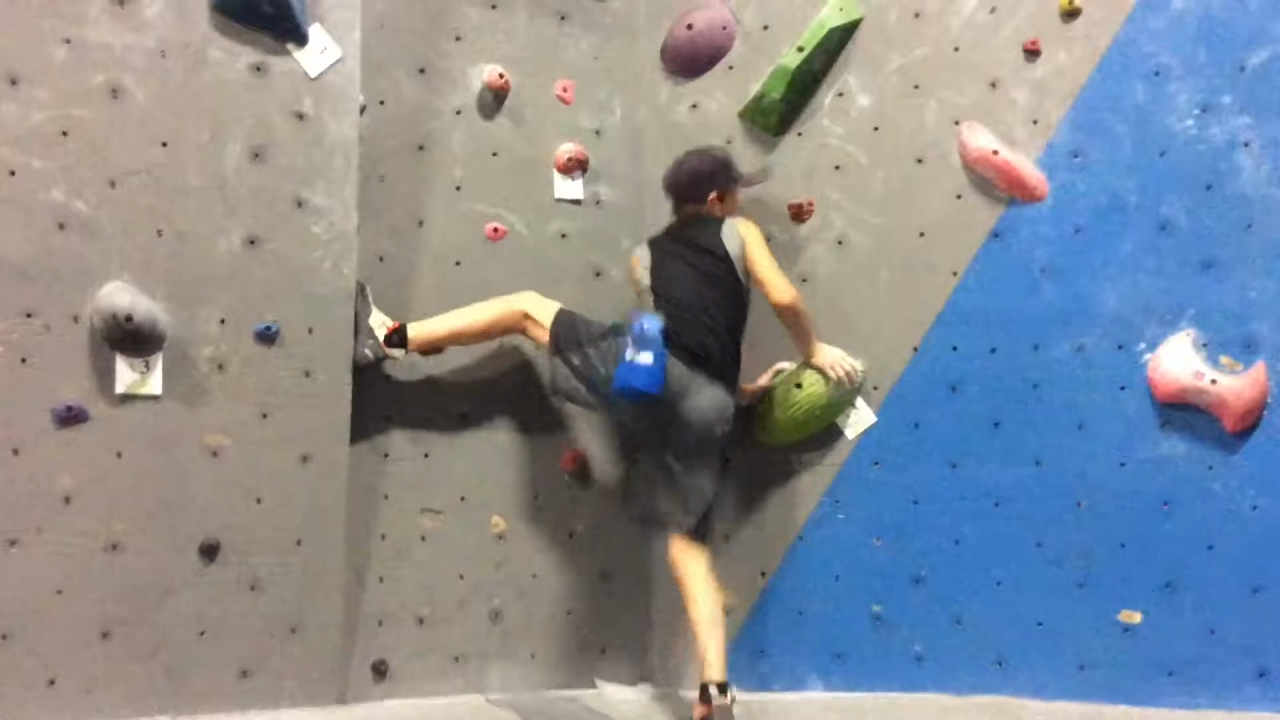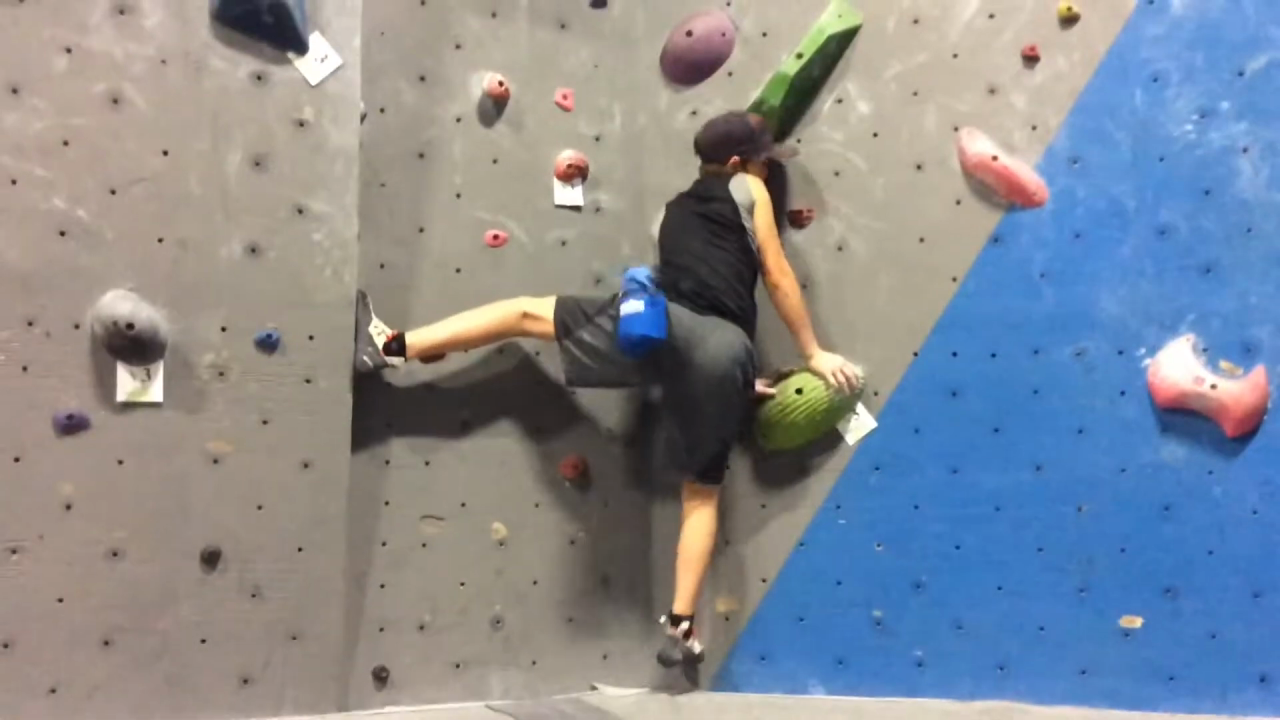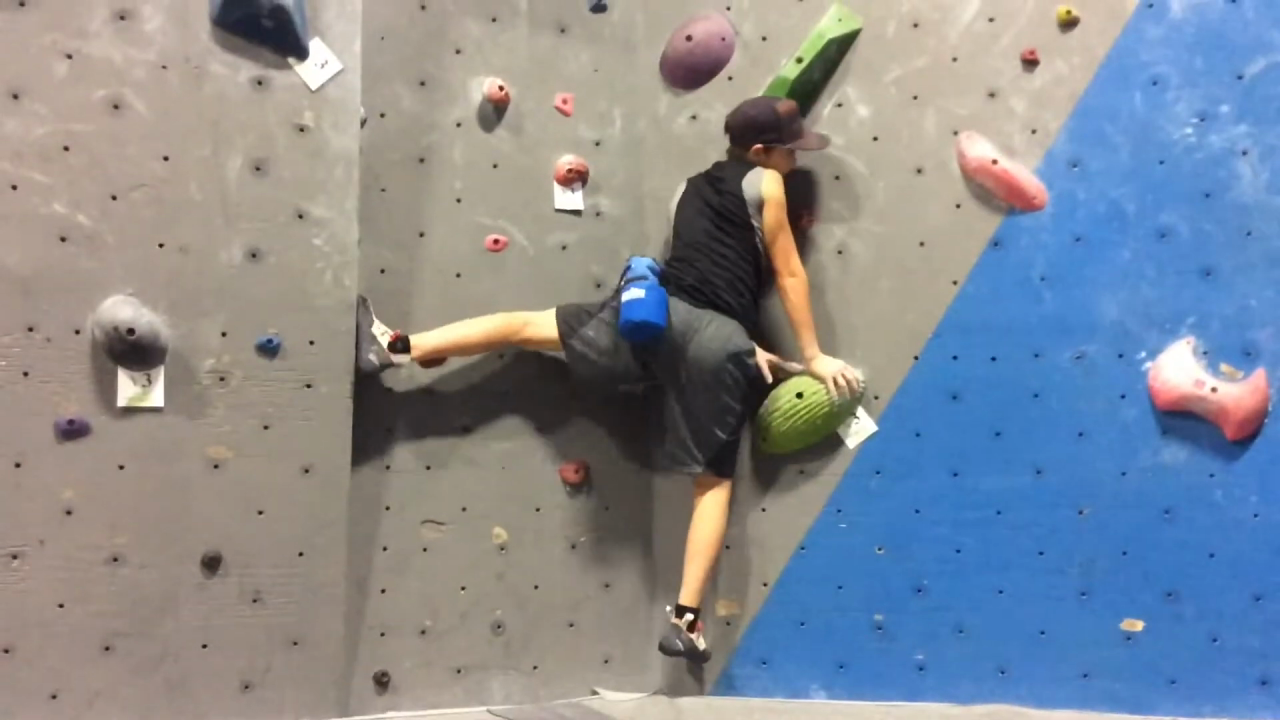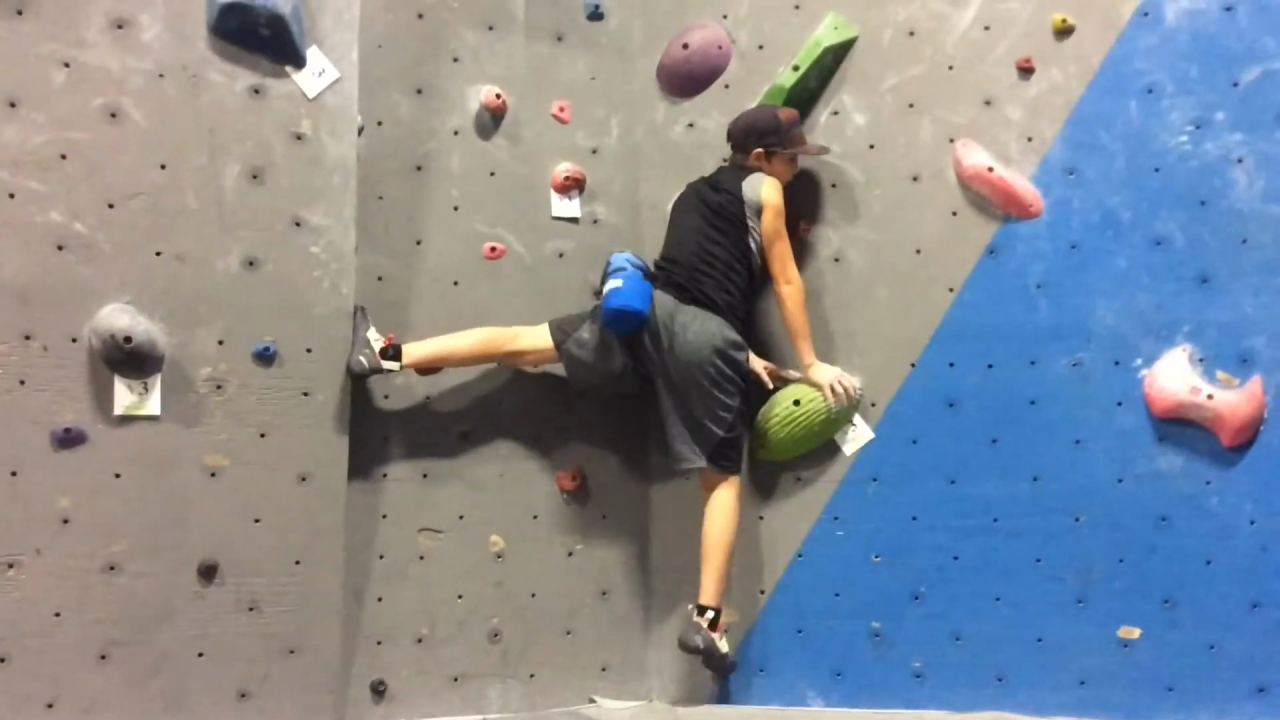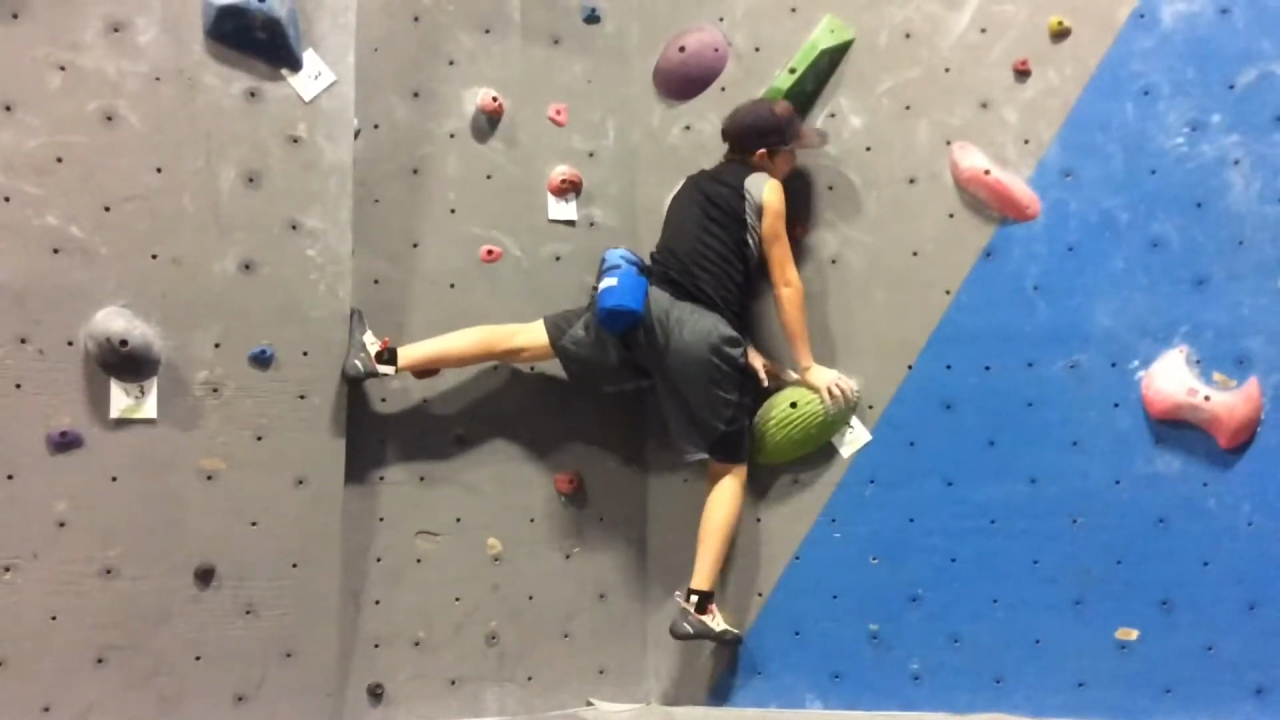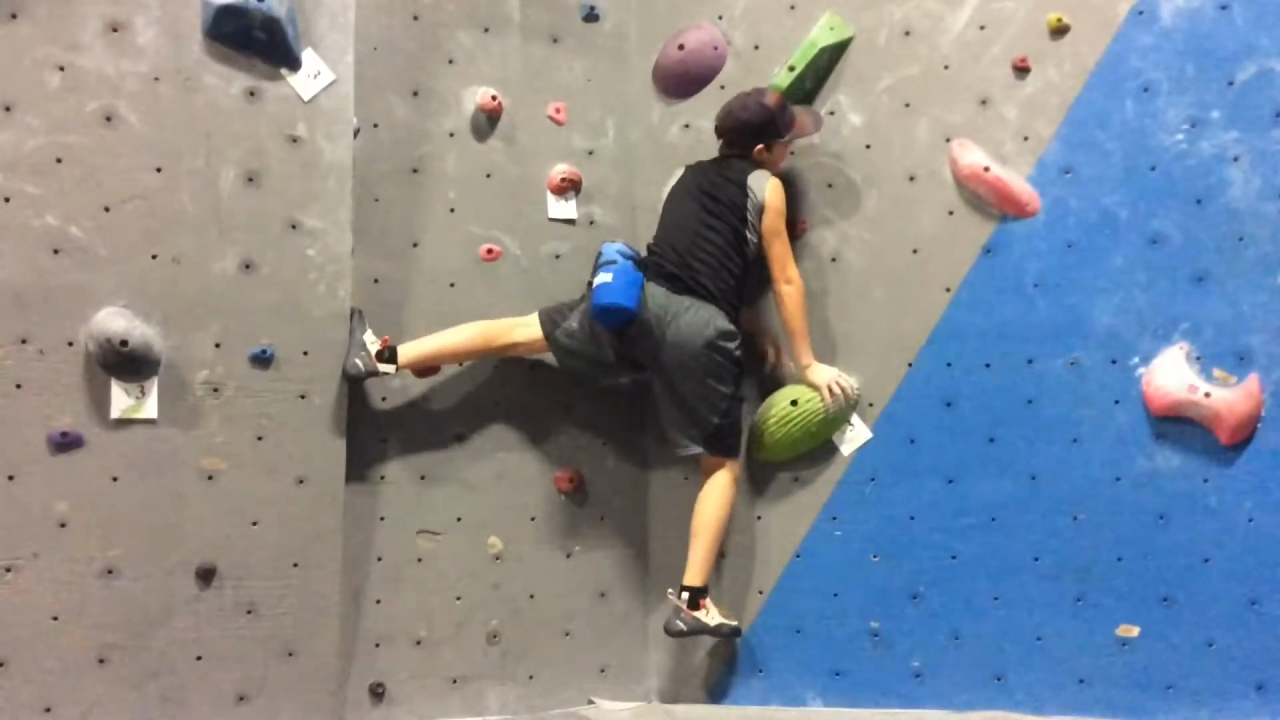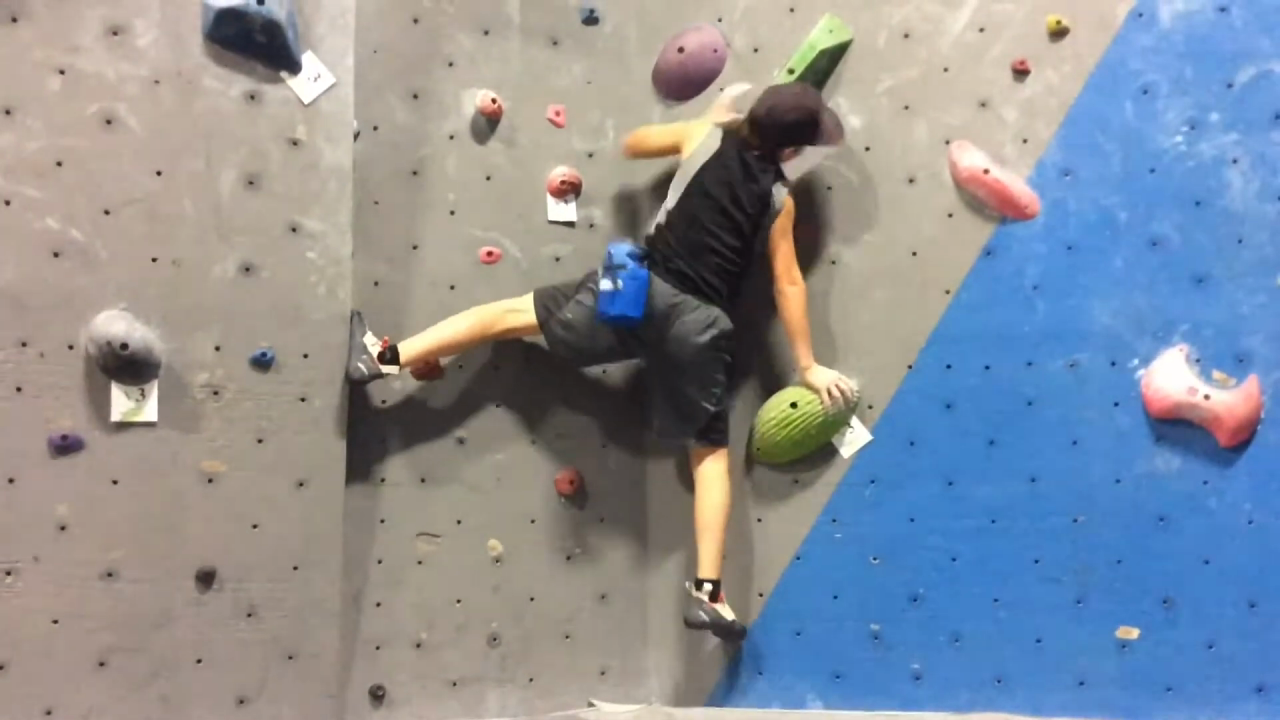
dt=0.5s
person 1, frame 1
left shoulder: (649, 253)
right shoulder: (740, 232)
right elbow: (784, 299)
left wrist: (735, 386)
right wrist: (815, 349)
right hip: (704, 404)
left knee: (526, 307)
right knee: (688, 546)
left ankle: (391, 337)
person 1, frame 2
left shoulder: (674, 210)
right shoulder: (749, 190)
right elbow: (778, 277)
left wrist: (739, 378)
right wrist: (813, 353)
left hip: (657, 320)
right hip: (723, 351)
left knee: (525, 313)
right knee: (701, 493)
left ankle: (390, 345)
right ankle: (679, 628)
person 1, frame 3
left shoulder: (694, 188)
right shoulder: (765, 183)
right elbow: (790, 275)
left wrist: (746, 348)
right wrist: (813, 357)
left hip: (658, 309)
right hip: (716, 343)
left knee: (527, 326)
right knee: (714, 483)
left ankle: (393, 346)
right ankle: (686, 620)
person 1, frame 4
left shoulder: (696, 191)
right shoulder: (765, 189)
right elbow: (786, 281)
left wrist: (740, 353)
right wrist: (810, 363)
left hip: (653, 307)
right hip: (705, 337)
left knee: (521, 343)
right knee: (722, 480)
left ankle: (386, 352)
right ankle: (705, 621)
person 1, frame 5
left shoulder: (693, 184)
right shoulder: (766, 189)
right elbow: (785, 284)
left wrist: (744, 350)
right wrist: (807, 366)
left hip: (646, 304)
right hip: (704, 337)
left knee: (518, 339)
right knee: (730, 472)
left ankle: (382, 356)
right ankle: (698, 605)
person 1, frame 6
left shoulder: (690, 175)
right shoulder: (766, 188)
right elbow: (785, 280)
left wrist: (739, 320)
right wrist: (807, 363)
left hip: (640, 296)
right hip: (701, 330)
left knee: (516, 333)
right knee: (722, 466)
left ankle: (382, 355)
right ankle: (692, 601)
person 1, frame 7
left shoulder: (708, 136)
right shoulder: (779, 194)
left elbow: (635, 145)
right elbow: (788, 284)
right wrist: (808, 367)
left hip: (639, 287)
right hip: (699, 323)
left knee: (510, 313)
right knee: (712, 455)
left ankle: (385, 356)
right ankle: (706, 593)
